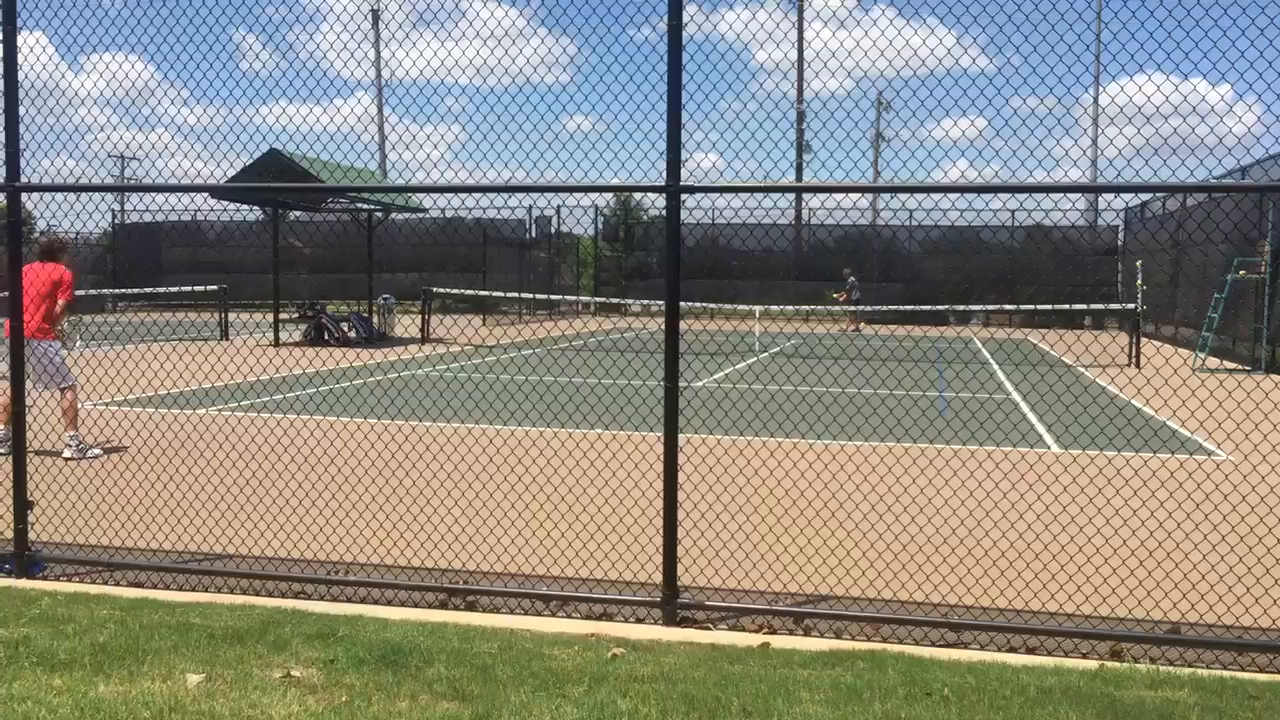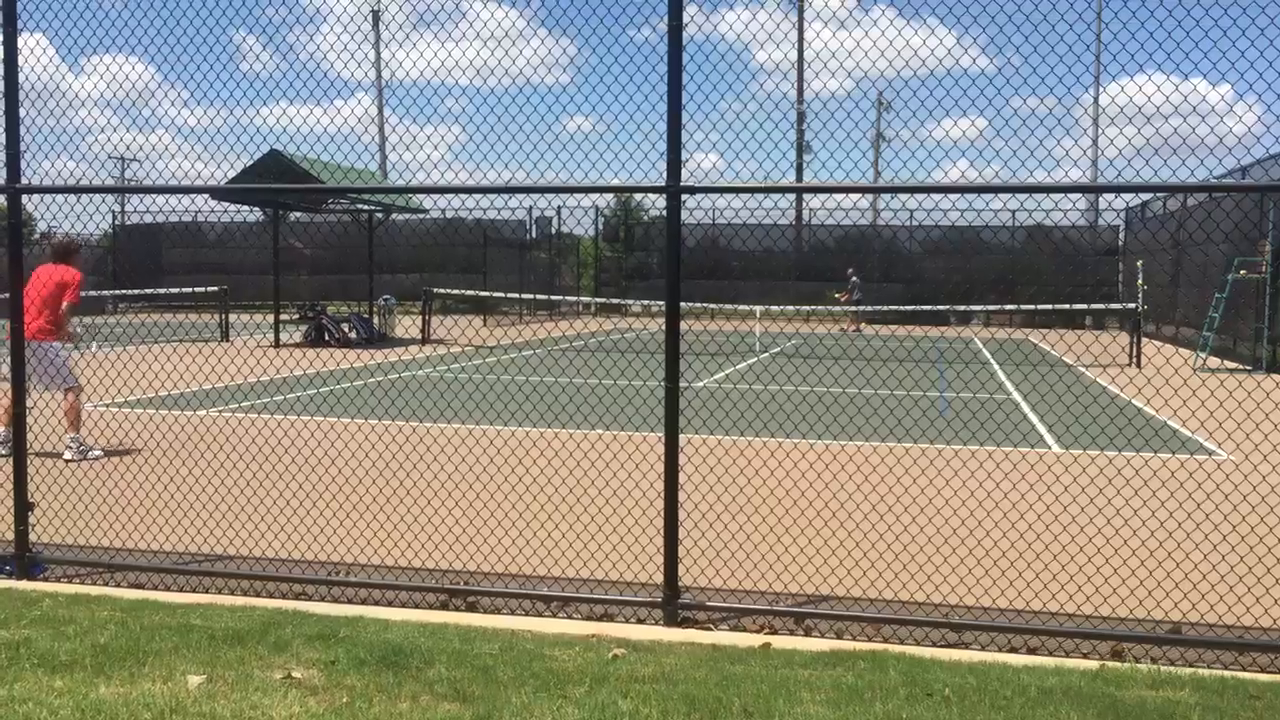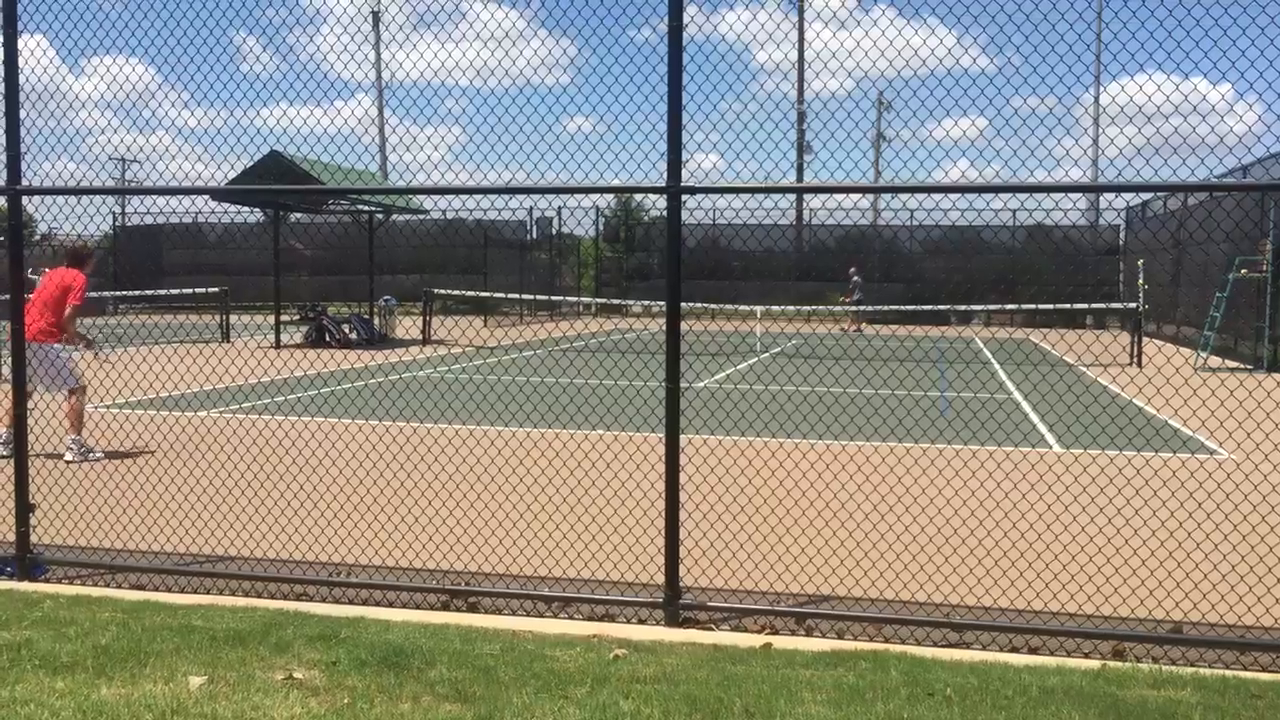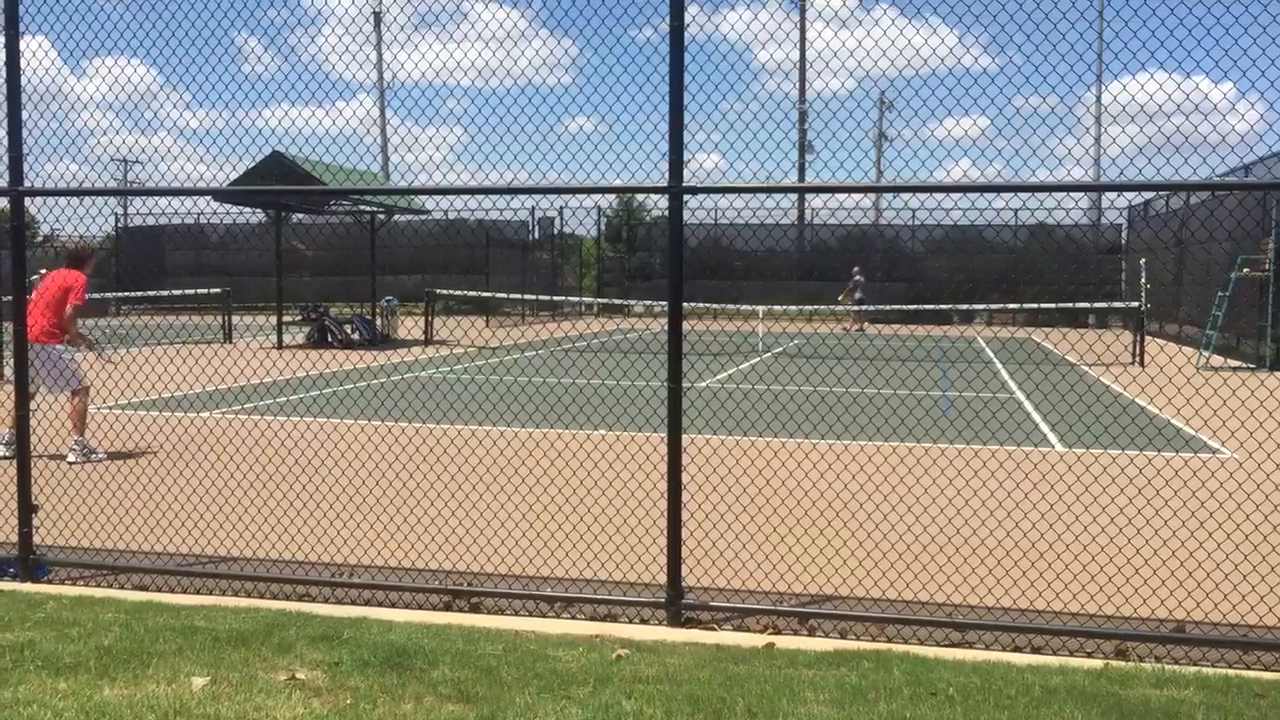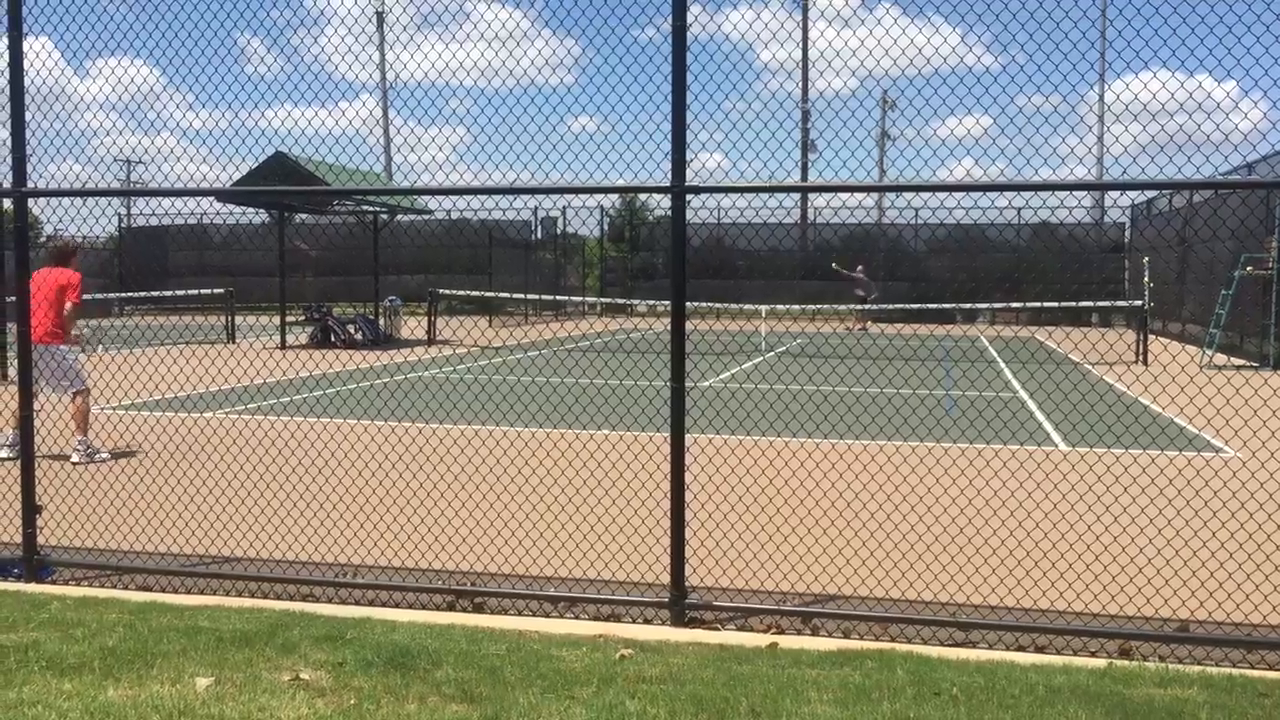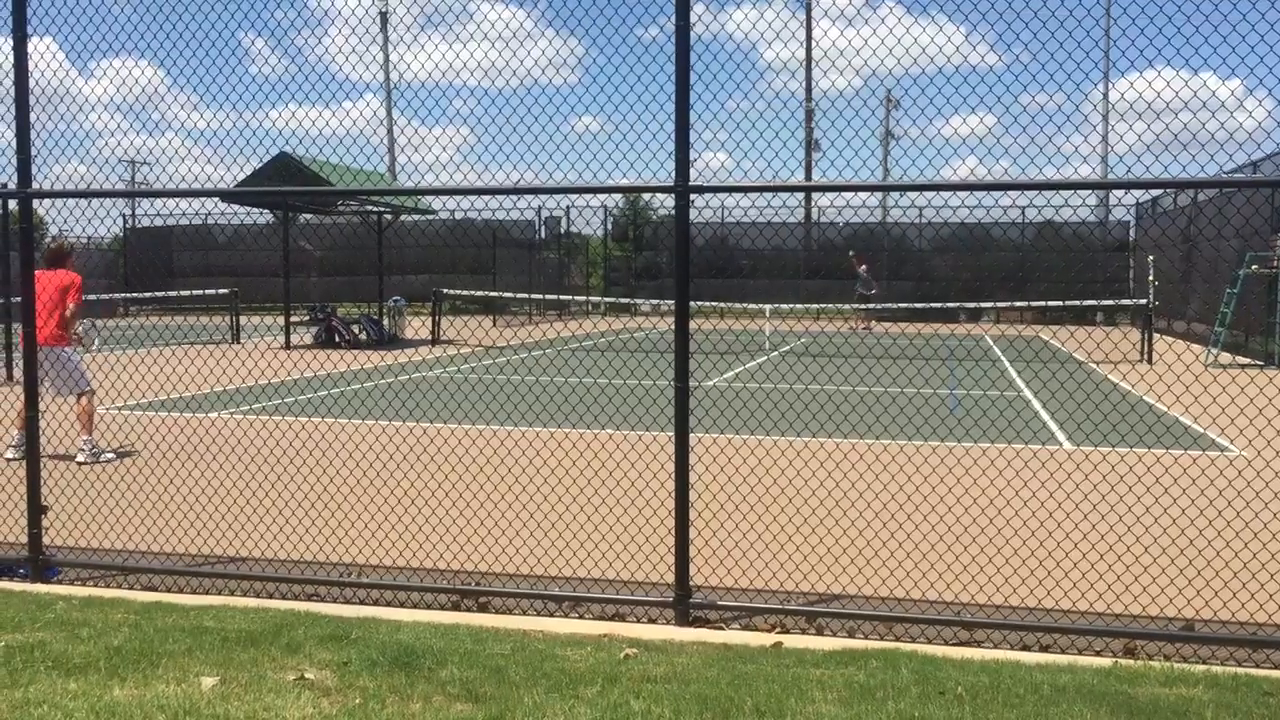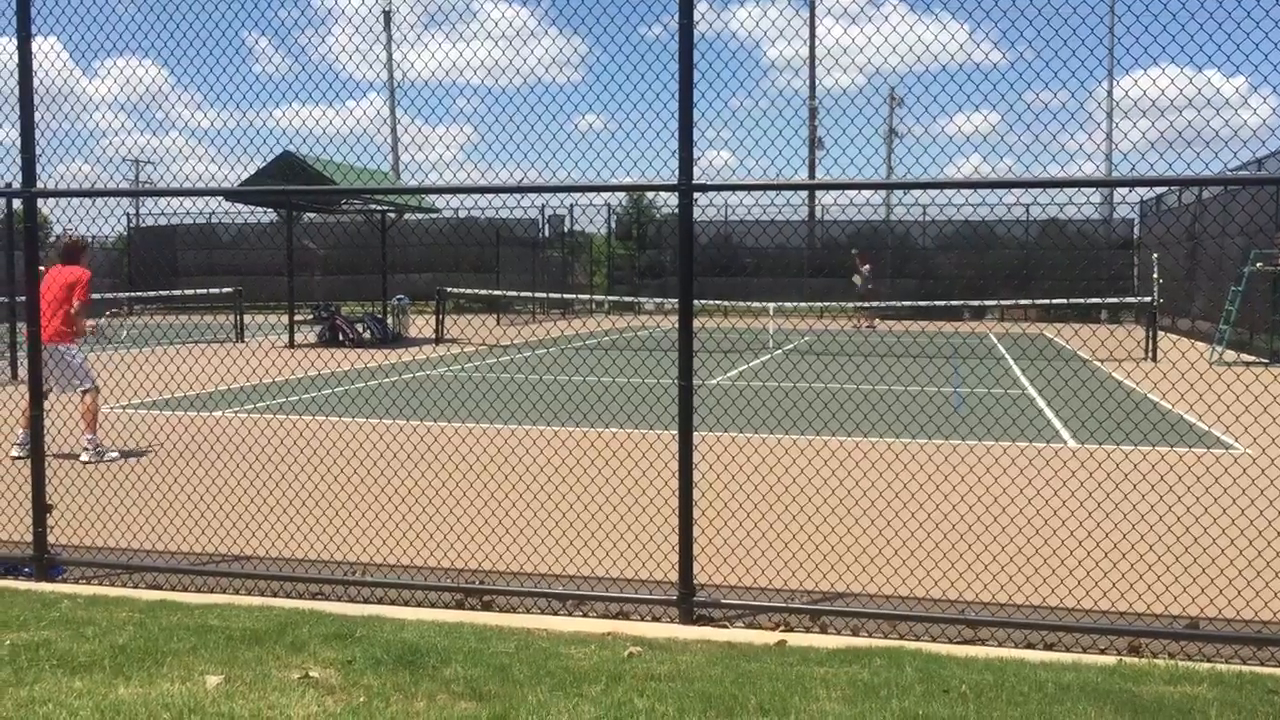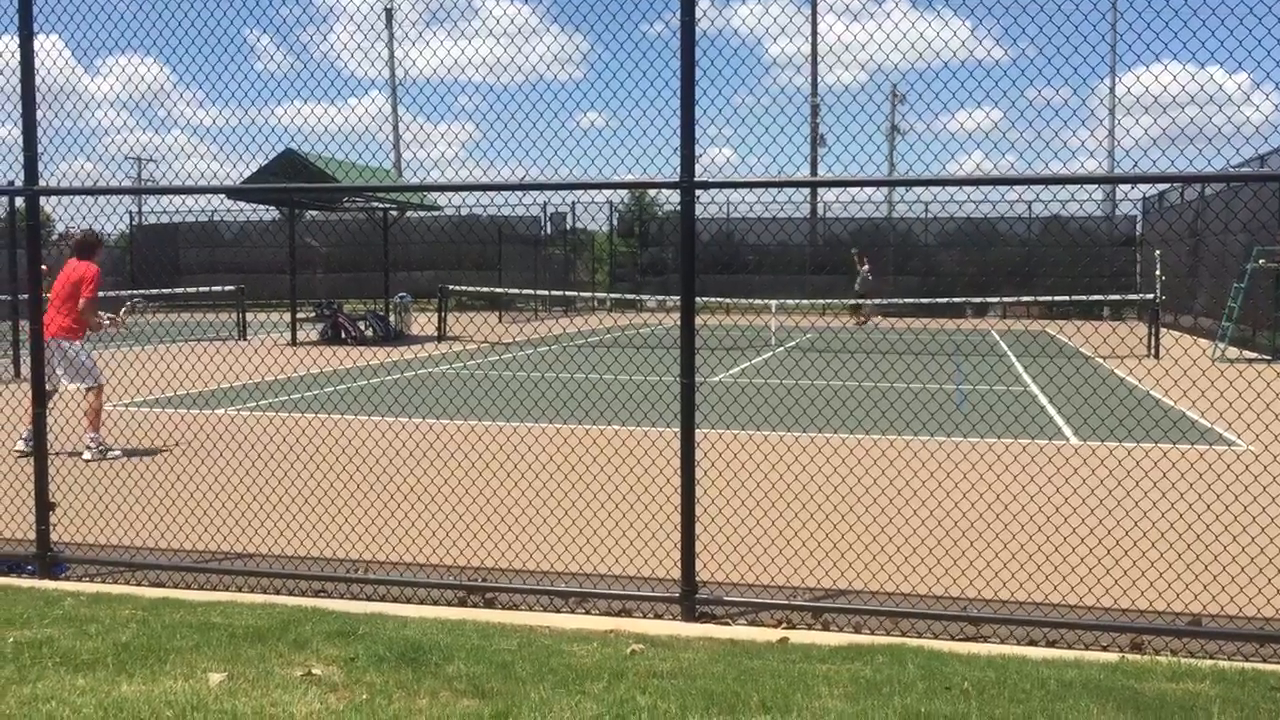
dt=0.2s
person 1, frame 1
left shoulder: (26, 269)
right shoulder: (64, 273)
left elbow: (24, 302)
right elbow: (60, 310)
right wrist: (53, 328)
right hip: (40, 337)
right knee: (68, 386)
right ankle: (73, 444)
person 1, frame 2
left shoulder: (41, 270)
right shoulder: (73, 275)
right elbow: (64, 312)
left wrist: (59, 330)
right wrist: (64, 331)
left hip: (20, 334)
right hip: (43, 338)
right knee: (71, 387)
right ankle: (74, 445)
person 1, frame 3
left shoulder: (53, 273)
right shoulder: (79, 278)
right elbow: (69, 315)
left wrist: (75, 335)
right wrist: (73, 336)
left hip: (23, 335)
right hip: (45, 340)
right knee: (76, 388)
right ankle: (75, 447)
person 1, frame 4
left shoulder: (53, 274)
right shoulder: (79, 279)
right elbow: (69, 315)
left wrist: (75, 335)
right wrist: (74, 336)
left hip: (25, 337)
right hip: (47, 341)
right knee: (79, 389)
right ankle: (78, 447)
person 1, frame 5
left shoulder: (37, 275)
right shoulder: (73, 276)
left elbow: (39, 308)
right elbow: (68, 313)
right wrist: (68, 334)
left hip: (27, 339)
right hip: (50, 342)
right knee: (80, 390)
right ankle: (82, 448)
person 1, frame 6
left shoulder: (36, 276)
right shoulder: (73, 278)
left elbow: (39, 310)
right elbow: (70, 314)
right wrist: (69, 334)
right hip: (54, 344)
right knee: (85, 391)
left ankle: (17, 444)
right ankle: (87, 448)
person 1, frame 7
left shoulder: (50, 272)
right shoulder: (82, 274)
right elbow: (75, 310)
left wrist: (80, 324)
right wrist: (80, 329)
left hip: (38, 338)
right hip: (59, 341)
right knee: (89, 389)
left ankle: (22, 443)
right ankle: (91, 447)
person 1, frame 8
left shoulder: (70, 265)
right shoulder: (91, 270)
right elbow: (83, 307)
left wrist: (98, 317)
right wrist: (95, 324)
left hip: (47, 333)
right hip: (66, 337)
left knee: (48, 388)
right knee: (95, 386)
left ankle: (27, 439)
right ankle: (93, 445)
